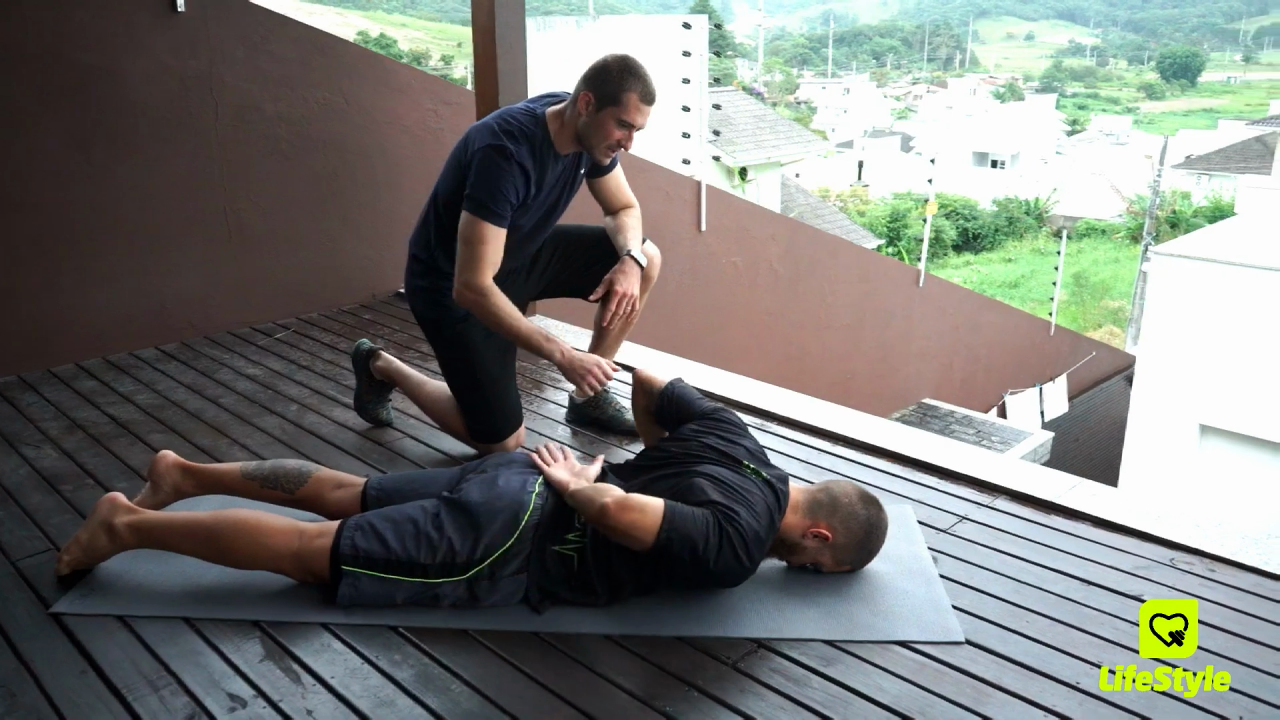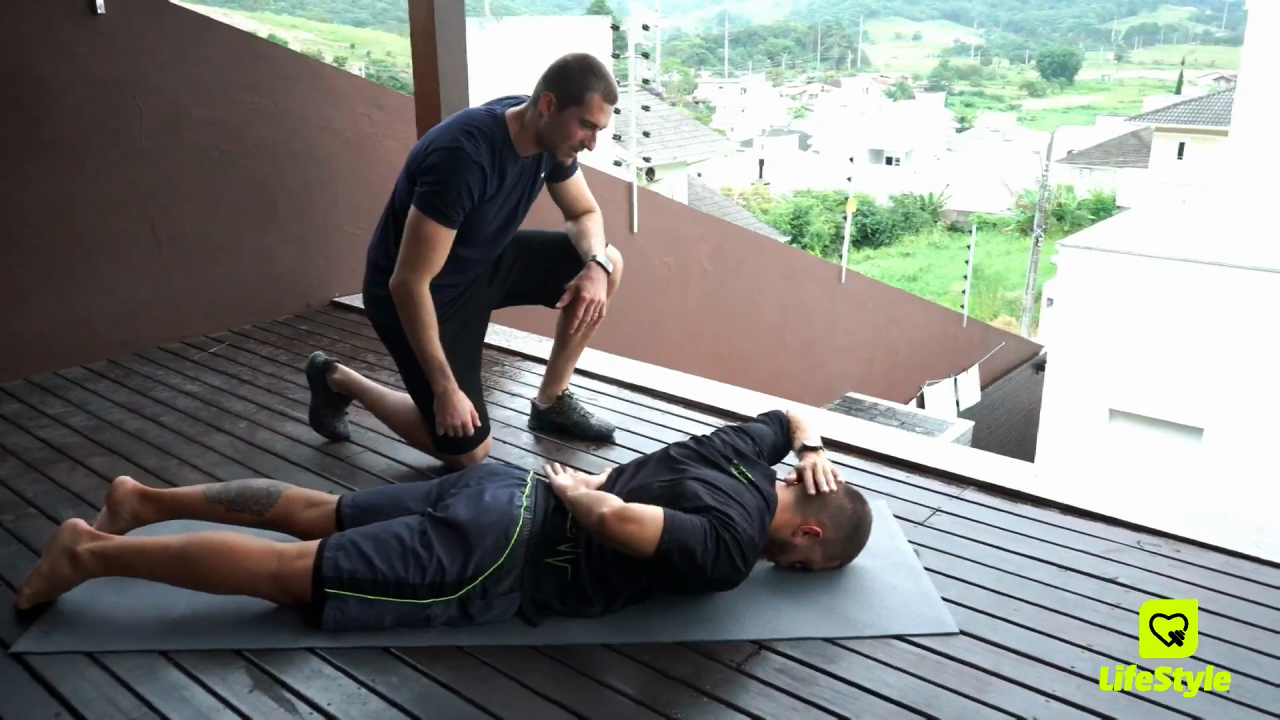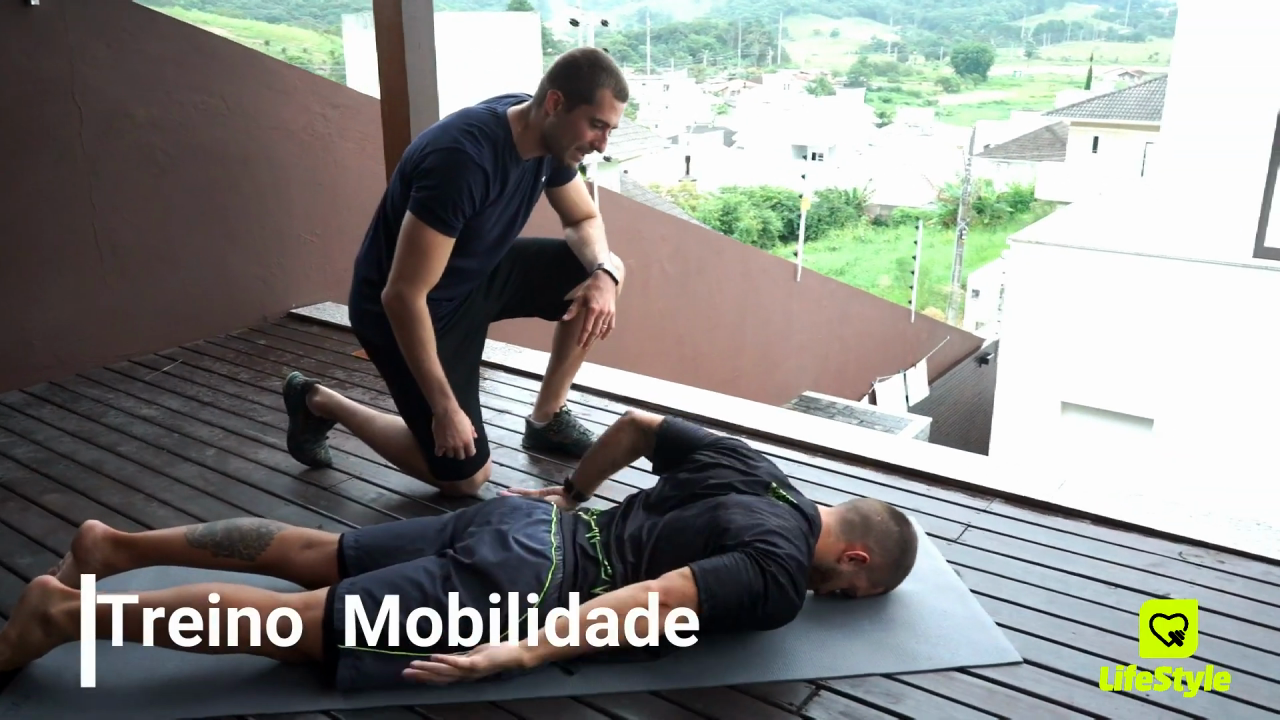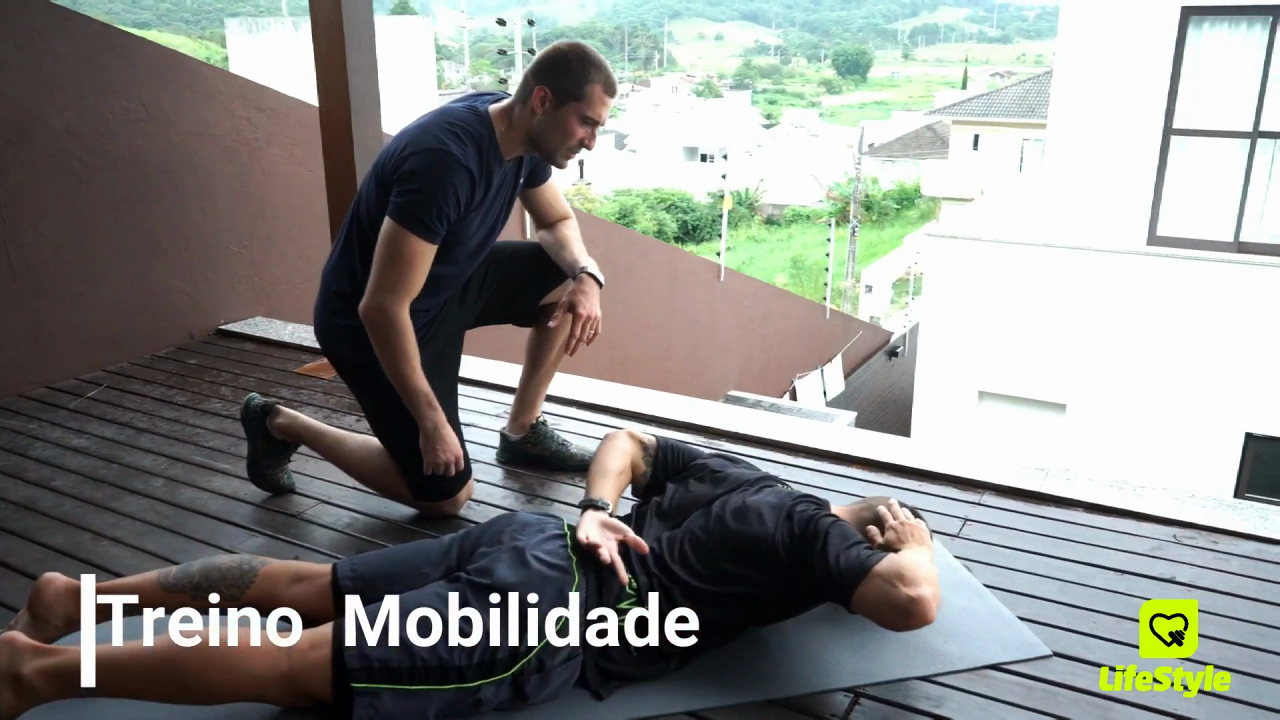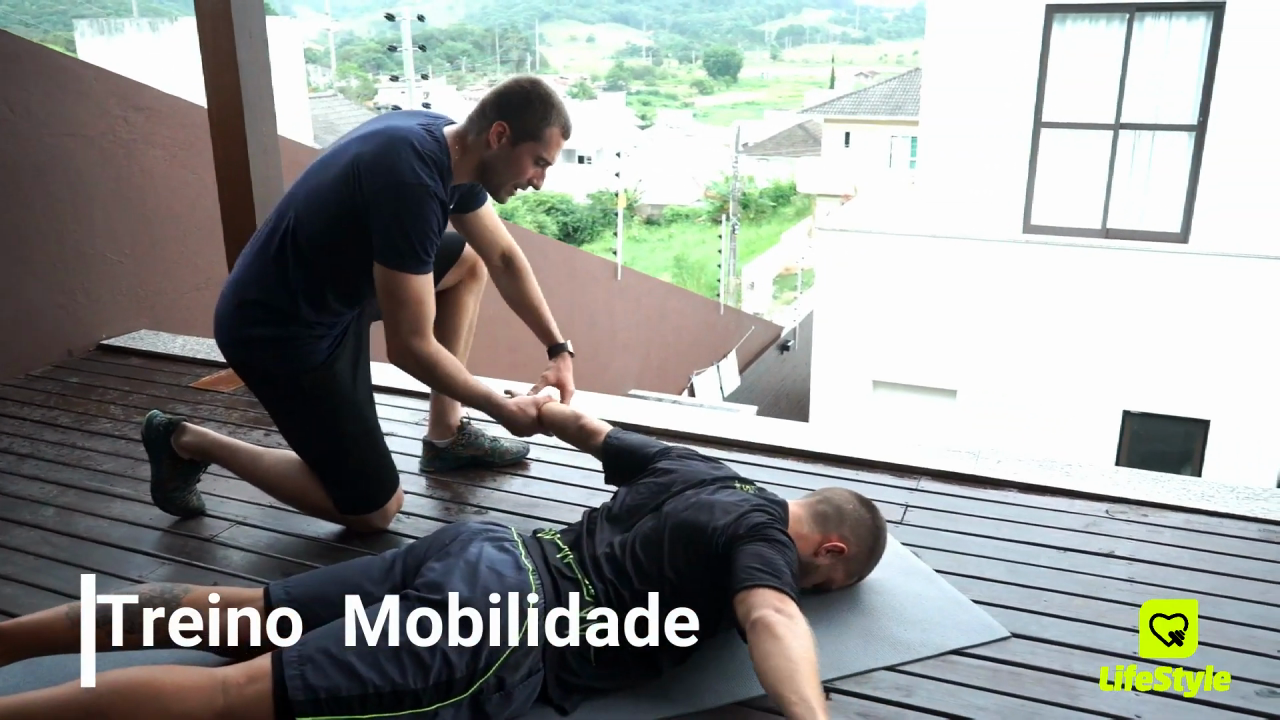
dt=1s
person 1, frame 1
left shoulder: (736, 441)
right shoulder: (739, 542)
left elbow: (647, 380)
right elbow: (618, 514)
right wrist: (572, 484)
left hip: (512, 488)
right hip: (505, 550)
left knee: (342, 495)
right knee: (311, 553)
left ankle: (185, 474)
right ankle: (130, 526)
person 1, frame 2
left shoulder: (742, 455)
right shoulder: (733, 546)
left elbow: (783, 412)
right elbow: (617, 523)
left wrist: (814, 450)
right wrist: (577, 493)
left hip: (501, 493)
right hip: (494, 563)
left knee: (316, 514)
right knee: (289, 573)
left ankle: (145, 498)
right ankle: (96, 551)
person 1, frame 3
left shoulder: (755, 468)
right shoulder: (783, 570)
left elbow: (635, 421)
right elbow: (655, 600)
right wrist: (521, 651)
left hip: (518, 528)
right hip: (522, 586)
left knee: (311, 557)
right knee: (296, 622)
left ankle: (115, 543)
person 1, frame 4
left shoulder: (745, 474)
right shoulder: (817, 533)
left elbow: (625, 439)
right elbow: (909, 601)
left wrist: (596, 510)
right wrist: (915, 544)
left hip: (523, 543)
right hip: (538, 624)
left knee: (301, 593)
left ankle: (80, 595)
person 1, frame 5
left shoulder: (697, 469)
right shoulder: (767, 539)
left elbow: (585, 424)
right elbow: (772, 621)
left wrist: (528, 410)
left hip: (476, 553)
right hip: (492, 637)
left knee: (231, 616)
person 2, frame 1
left shoulder: (590, 132)
right shoulder: (504, 152)
left elbow: (624, 208)
right elbow: (473, 287)
left wrist: (630, 260)
right wrist: (564, 357)
left hip: (521, 252)
right hip: (452, 286)
left knee: (645, 259)
right knee: (503, 443)
left ankle: (587, 399)
right ankle: (380, 368)
person 2, frame 2
left shoulder: (551, 134)
right shoulder: (462, 156)
left elbow: (585, 213)
right elbow: (408, 283)
left wrist: (595, 266)
right wrist: (445, 389)
left hip: (483, 262)
right hip: (420, 293)
left knee: (607, 264)
right knee: (468, 452)
left ankle: (551, 402)
right ankle: (338, 381)
person 2, frame 3
left shoulder: (549, 135)
right shoulder: (463, 158)
left elbow: (585, 220)
right elbow: (402, 296)
left wrist: (602, 274)
right wrist: (445, 409)
right hip: (404, 310)
left knee: (605, 271)
right knee: (466, 477)
left ankle: (547, 420)
right ankle: (319, 403)
person 2, frame 4
left shoulder: (521, 132)
right shoulder: (445, 161)
left elbow: (558, 222)
right elbow: (381, 307)
left wrist: (586, 275)
right wrist: (432, 422)
right hip: (370, 323)
left knee: (574, 278)
right knee: (447, 495)
left ankle: (522, 432)
right ankle: (282, 425)
person 2, frame 5
left shoulder: (449, 145)
right shoulder: (412, 183)
left elbow: (504, 258)
right elbow: (410, 347)
left wrist: (558, 350)
right wrist: (503, 410)
right hip: (277, 330)
left knee: (469, 262)
right knee: (375, 510)
left ankle: (445, 437)
right ankle: (187, 443)
